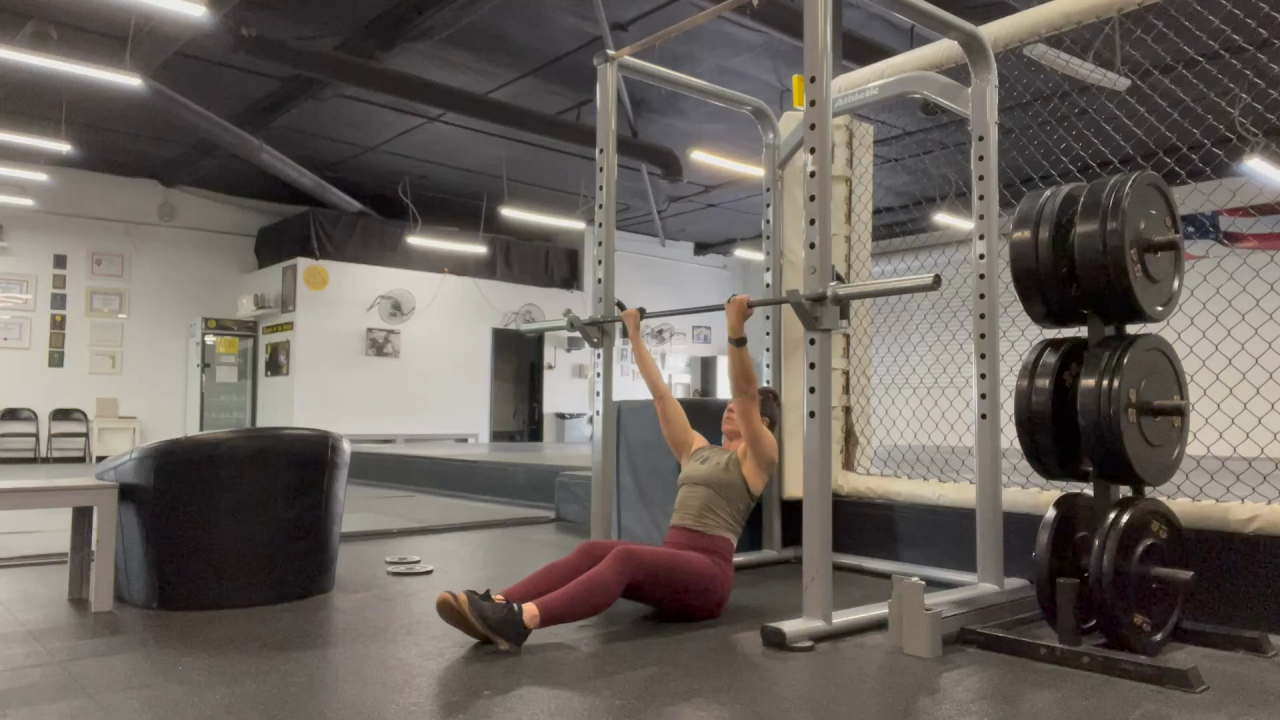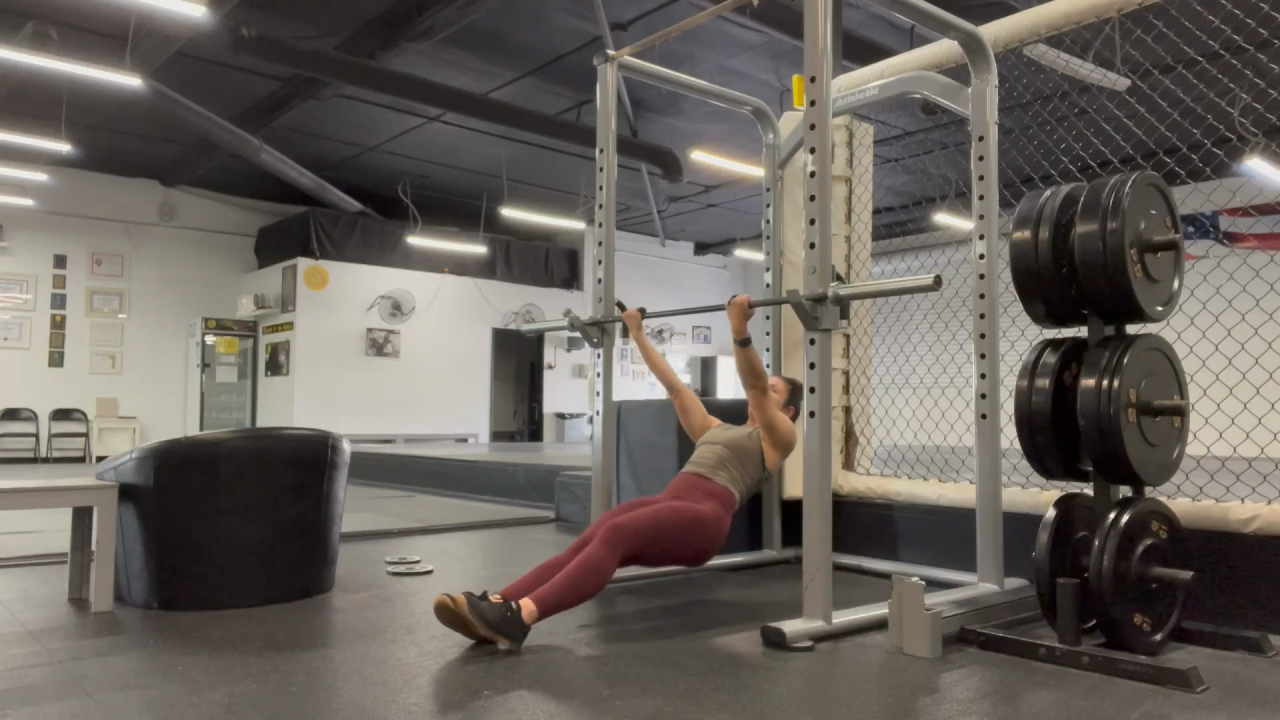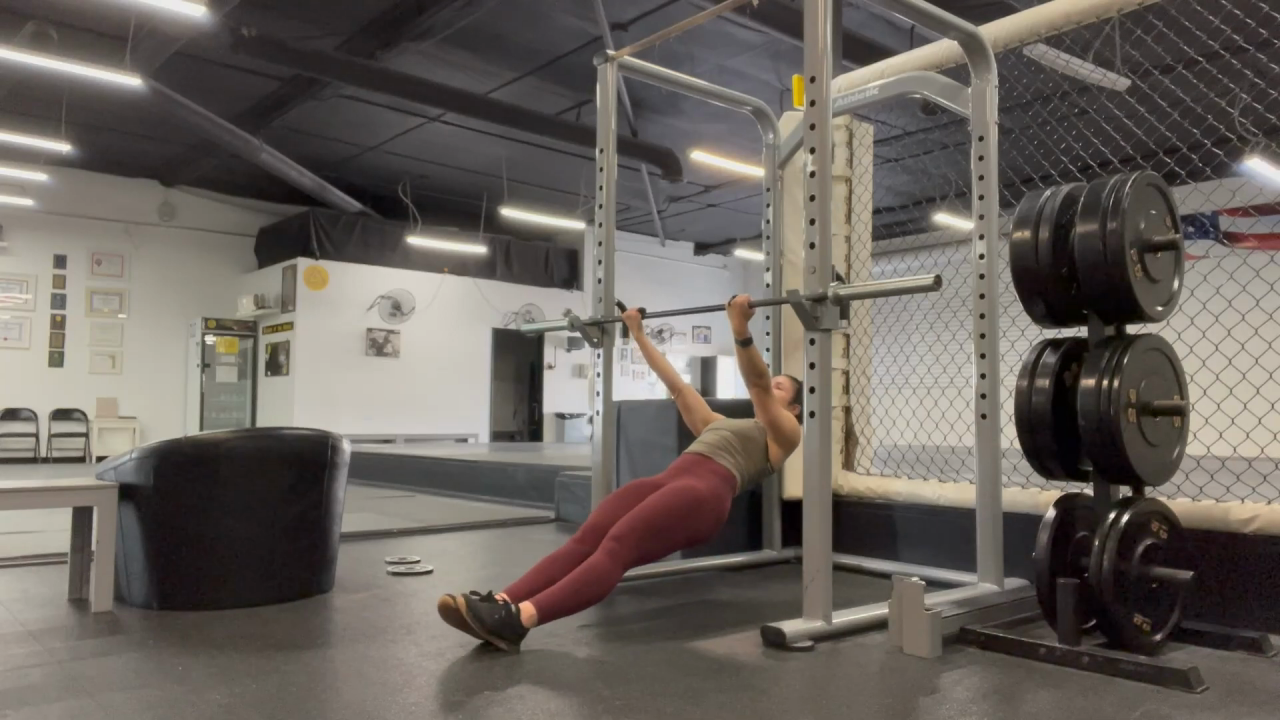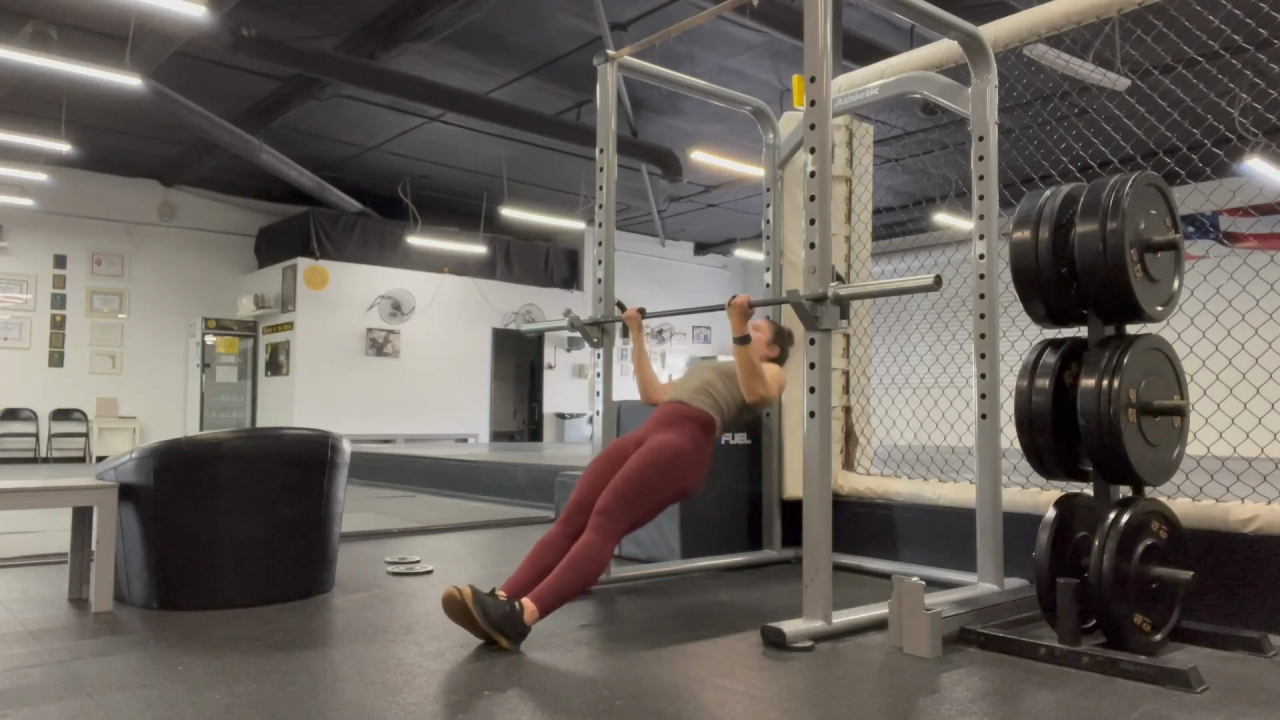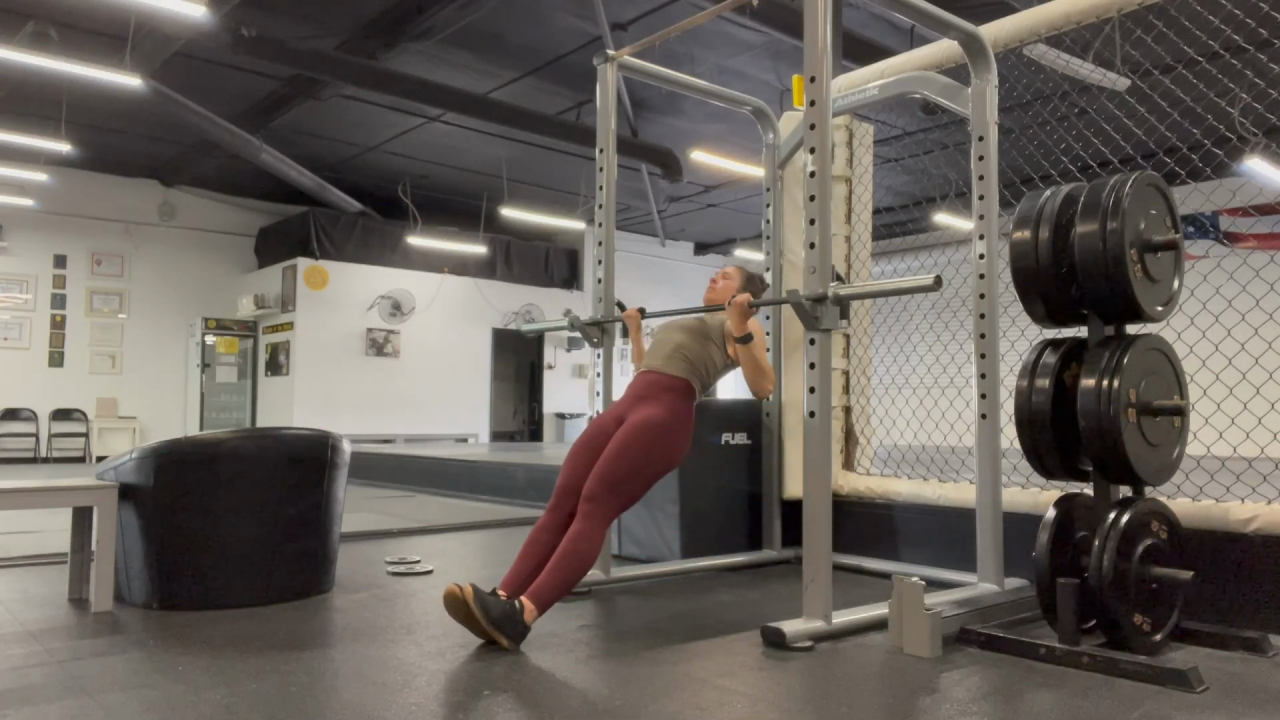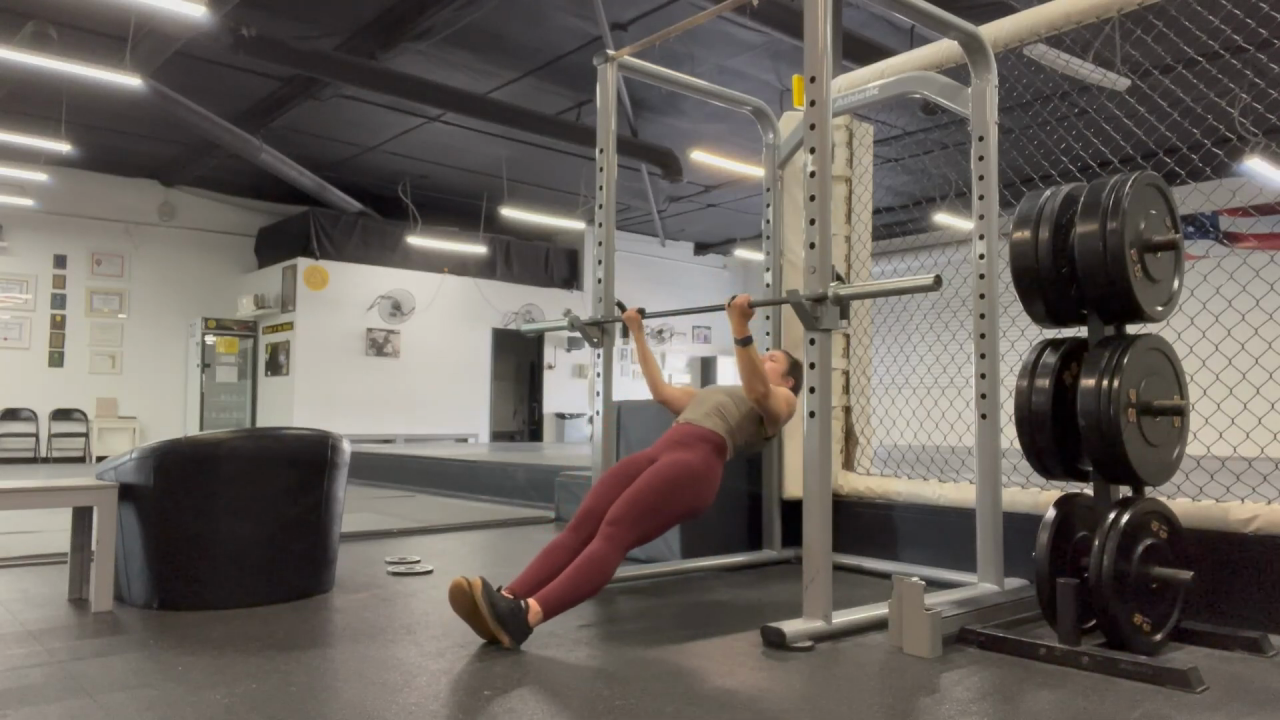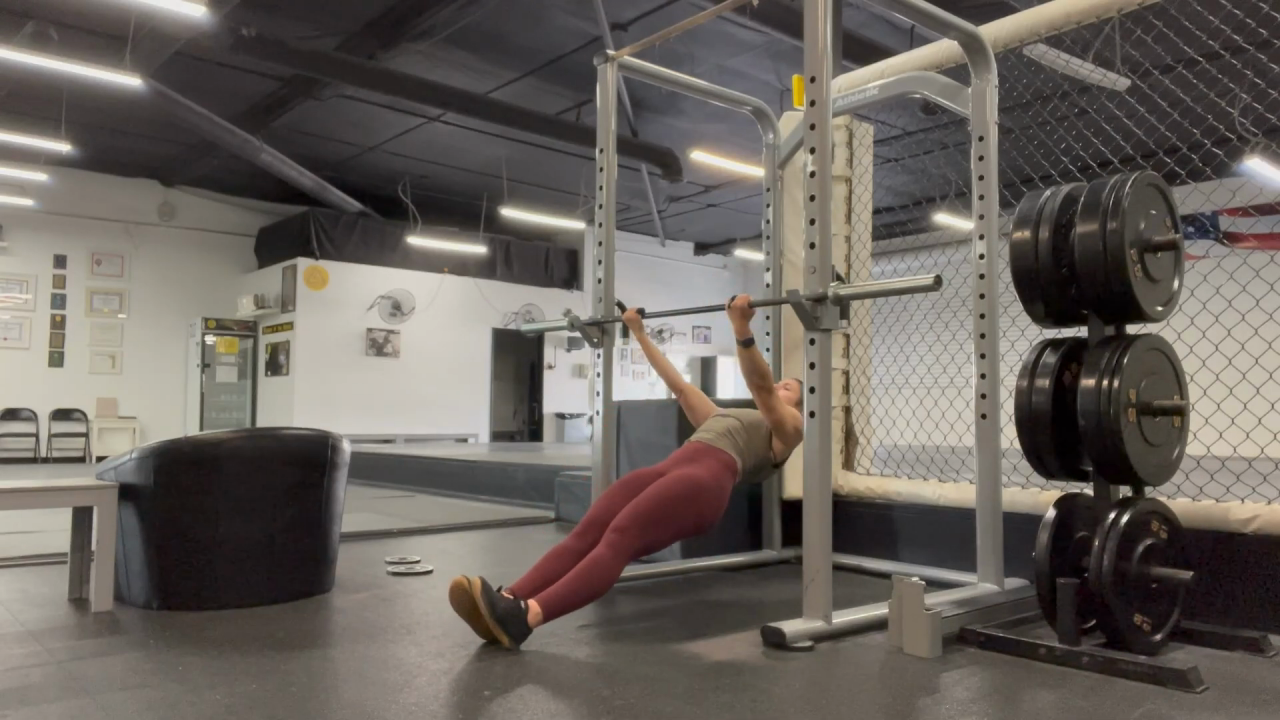
dt=0.5s
person 1, frame 1
left shoulder: (756, 458)
right shoulder: (697, 449)
left elbow: (747, 394)
right elbow: (661, 394)
left wrist: (736, 331)
right wrist: (635, 335)
left hip: (707, 570)
right hip: (672, 556)
left knee: (625, 559)
right knee: (591, 552)
left ankle: (518, 622)
right ankle: (497, 607)
person 1, frame 2
left shoulder: (778, 438)
right shoulder: (716, 429)
left elbow: (756, 385)
right elbow: (676, 388)
left wrist: (740, 330)
right wrist: (638, 334)
left hip: (705, 515)
right hip: (670, 500)
left knee: (613, 537)
right knee: (584, 545)
left ankle: (518, 618)
right ankle: (494, 605)
person 1, frame 3
left shoulder: (784, 432)
right shoulder: (720, 424)
left elbow: (758, 386)
right elbow: (678, 387)
left wrist: (741, 330)
right wrist: (639, 334)
left hip: (705, 492)
right hip: (668, 480)
left knee: (617, 547)
right knee: (585, 540)
left ankle: (517, 620)
right ankle: (499, 604)
person 1, frame 4
left shoulder: (770, 372)
right shoulder: (712, 371)
left elbow: (756, 393)
right elbow: (651, 393)
left wrist: (739, 329)
right wrist: (637, 334)
left hip: (686, 441)
right hip: (647, 433)
left knee: (604, 524)
right knee: (570, 520)
left ankle: (519, 617)
right ankle: (501, 601)
person 1, frame 5
left shoulder: (741, 328)
right shoulder: (689, 327)
left elbow: (763, 387)
left wrist: (738, 324)
right wrist: (634, 333)
left hip: (667, 413)
right hip: (626, 405)
left knee: (592, 510)
right knee: (561, 507)
left ankle: (519, 616)
right ankle: (501, 600)
person 1, frame 6
left shoulder: (781, 401)
right shoulder: (713, 394)
left elbow: (759, 392)
right elbow: (661, 392)
left wrist: (741, 330)
right wrist: (638, 334)
left hip: (696, 461)
right hip: (657, 450)
left knee: (613, 532)
right knee: (580, 527)
left ankle: (524, 617)
right ankle: (508, 600)
person 1, frame 7
left shoulder: (788, 428)
right shoulder: (722, 419)
left elbow: (761, 386)
right elbow: (680, 386)
left wrist: (743, 329)
right wrist: (640, 333)
left hip: (706, 480)
right hip: (668, 469)
left knee: (618, 540)
right knee: (585, 534)
left ankle: (523, 618)
right ankle: (507, 602)
